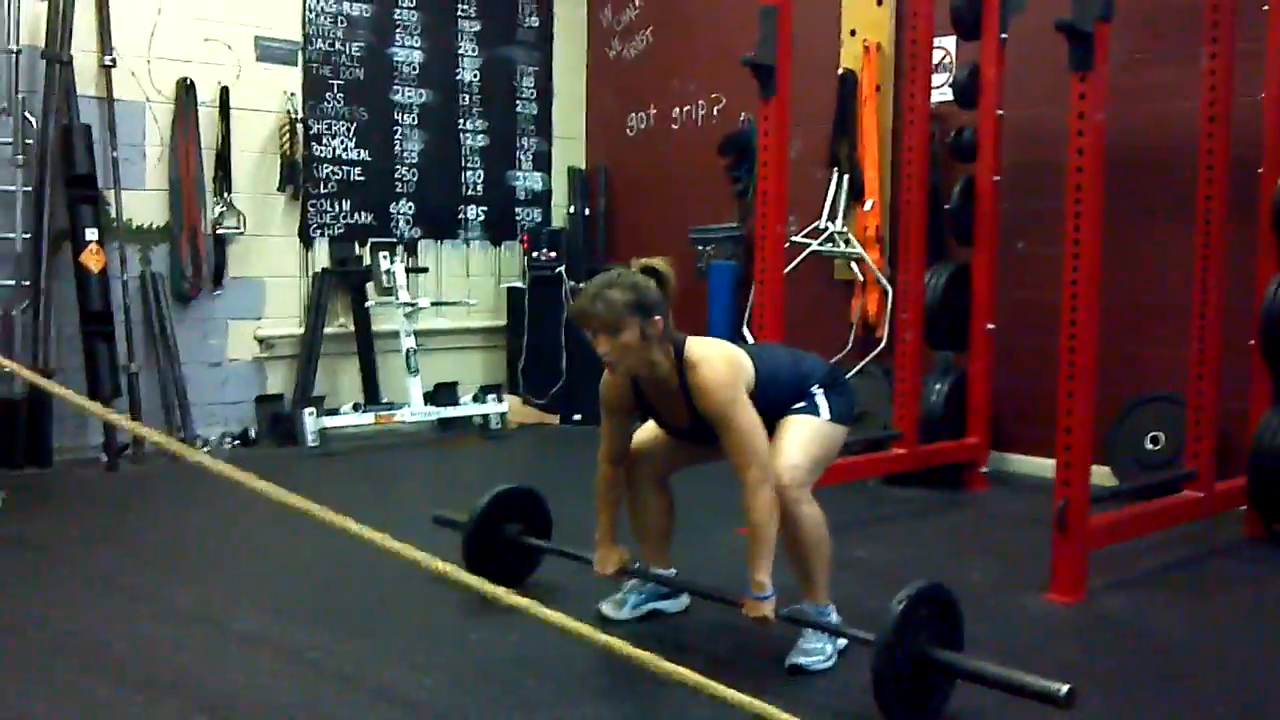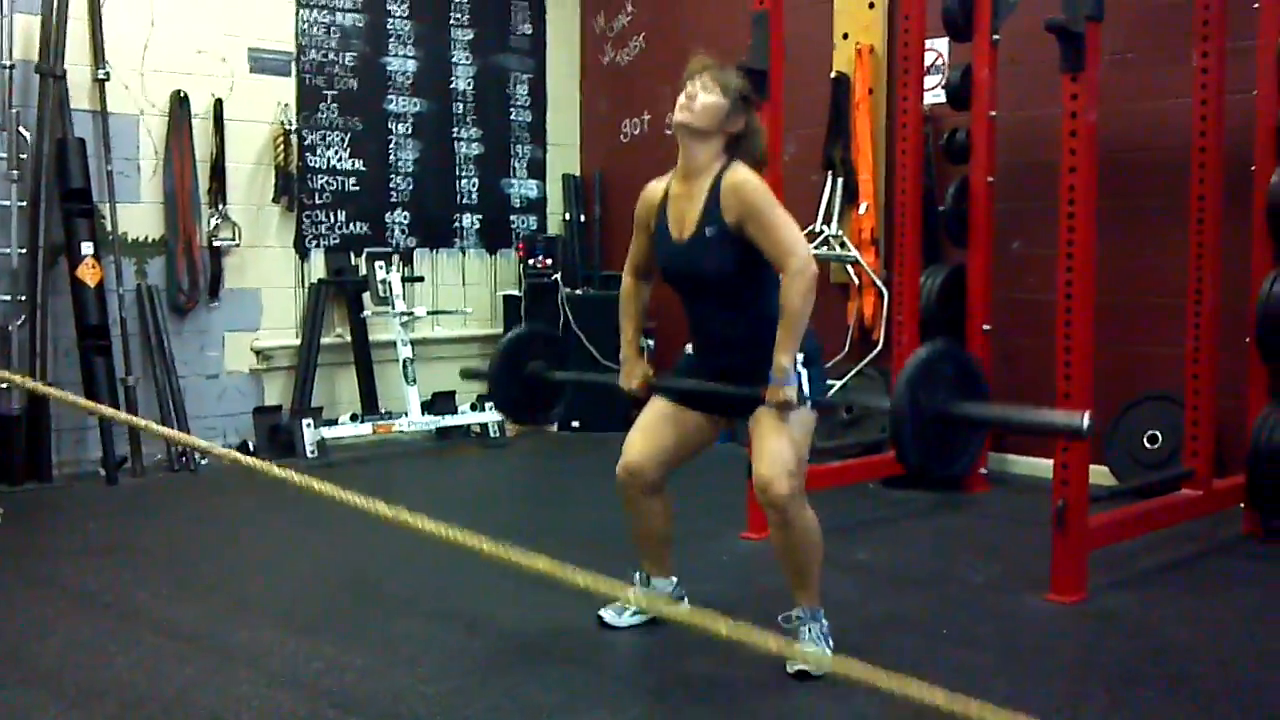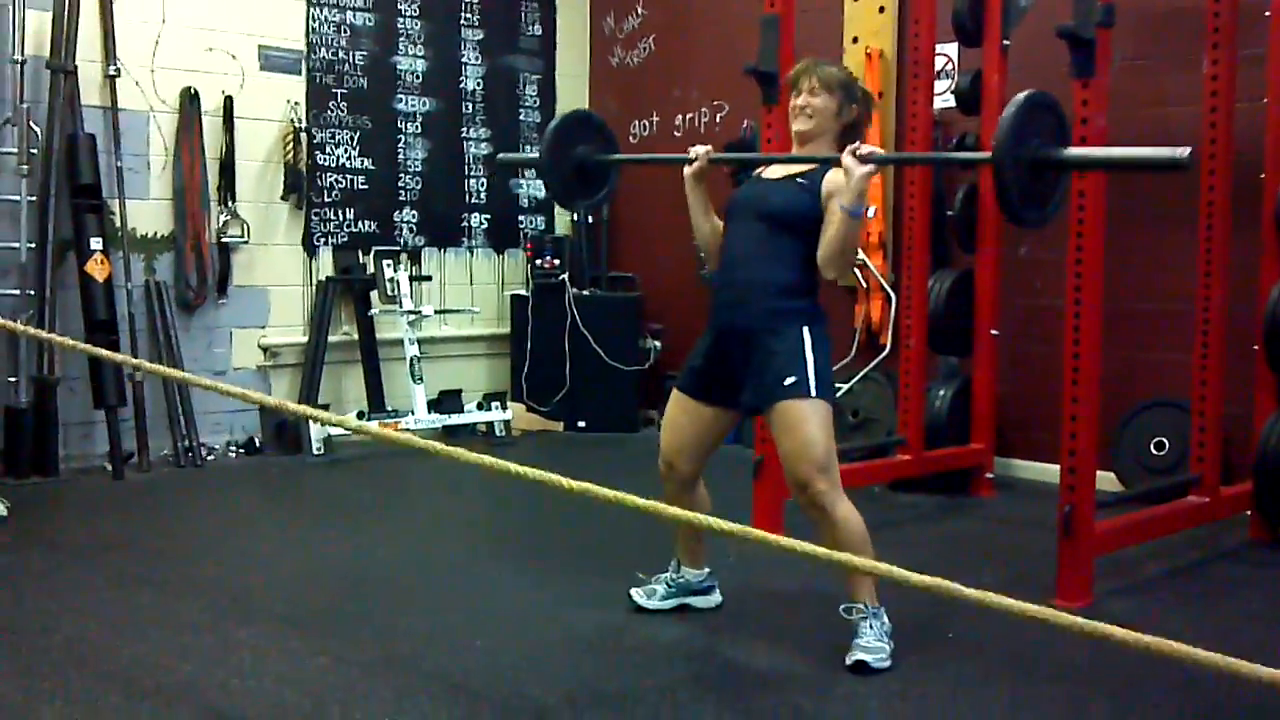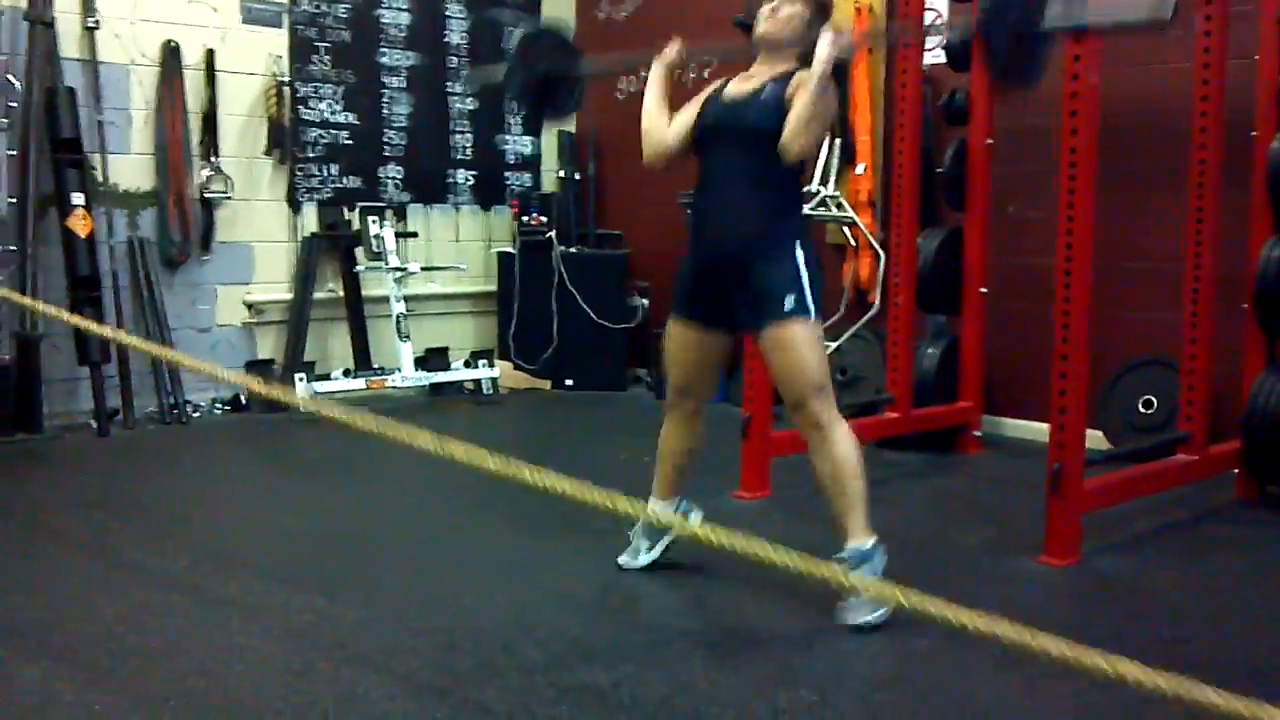
dt=1s
person 1, frame 1
left shoulder: (710, 375)
right shoulder: (618, 381)
left elbow: (757, 481)
right elbow: (613, 461)
left wrist: (760, 587)
right wrist: (606, 542)
left hip: (814, 393)
right hip: (752, 400)
left knee: (786, 482)
right knee: (643, 458)
left ankle: (823, 617)
right ankle: (658, 582)
person 1, frame 2
left shoulder: (743, 186)
right shoulder: (655, 197)
left elbow: (802, 270)
right elbow: (636, 276)
left wrist: (783, 369)
right wrist: (630, 355)
left hip: (775, 361)
right hip: (708, 360)
left knee: (777, 487)
right knee: (634, 471)
left ankle: (811, 620)
right ankle: (658, 586)
person 1, frame 3
left shoulder: (837, 178)
right shoulder: (764, 173)
left elbow: (833, 265)
right elbow: (717, 250)
left wrist: (854, 190)
right wrist: (695, 184)
left hip: (787, 337)
right hip: (722, 335)
left knee: (815, 485)
right knee: (676, 466)
left ankle: (869, 614)
right ankle: (692, 576)
person 1, frame 4
left shoulder: (807, 84)
right shoulder: (720, 90)
left elbow: (797, 145)
right elbow: (657, 147)
left wrist: (823, 63)
right wrist: (658, 75)
left hip: (774, 261)
right hip: (707, 264)
left knee: (813, 408)
right knee: (683, 396)
left ankle: (862, 552)
right ankle: (665, 516)
